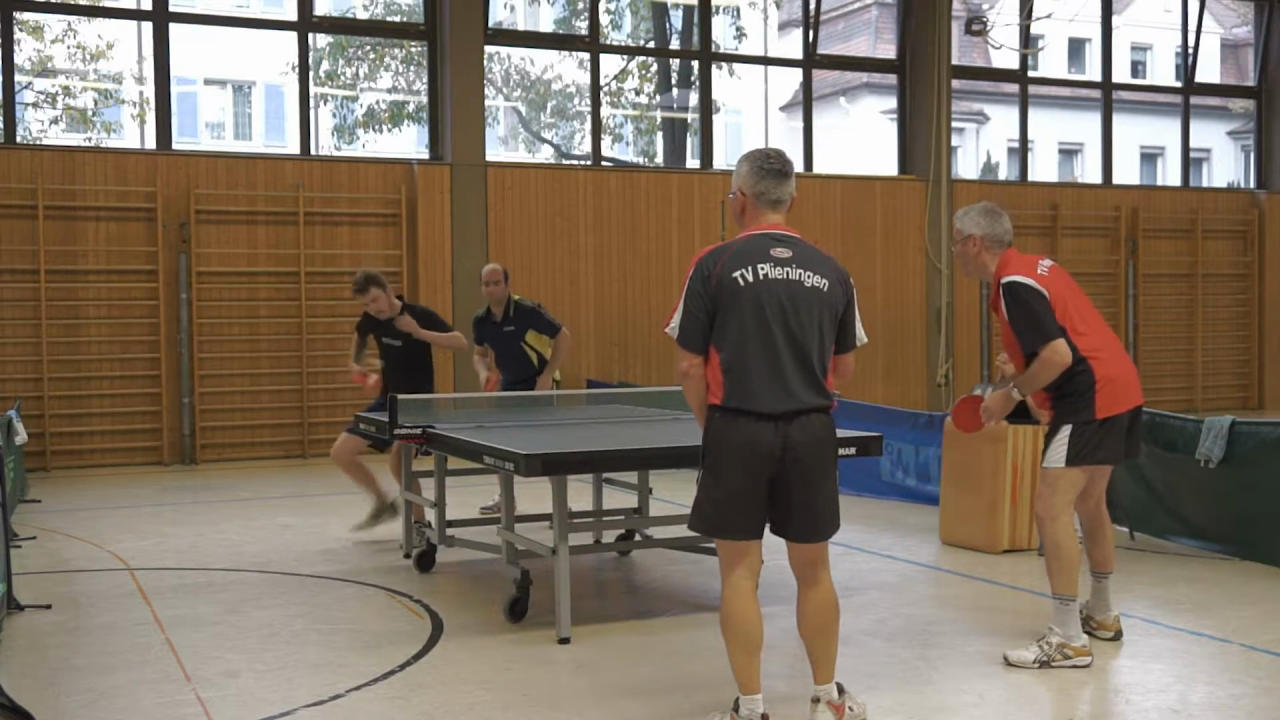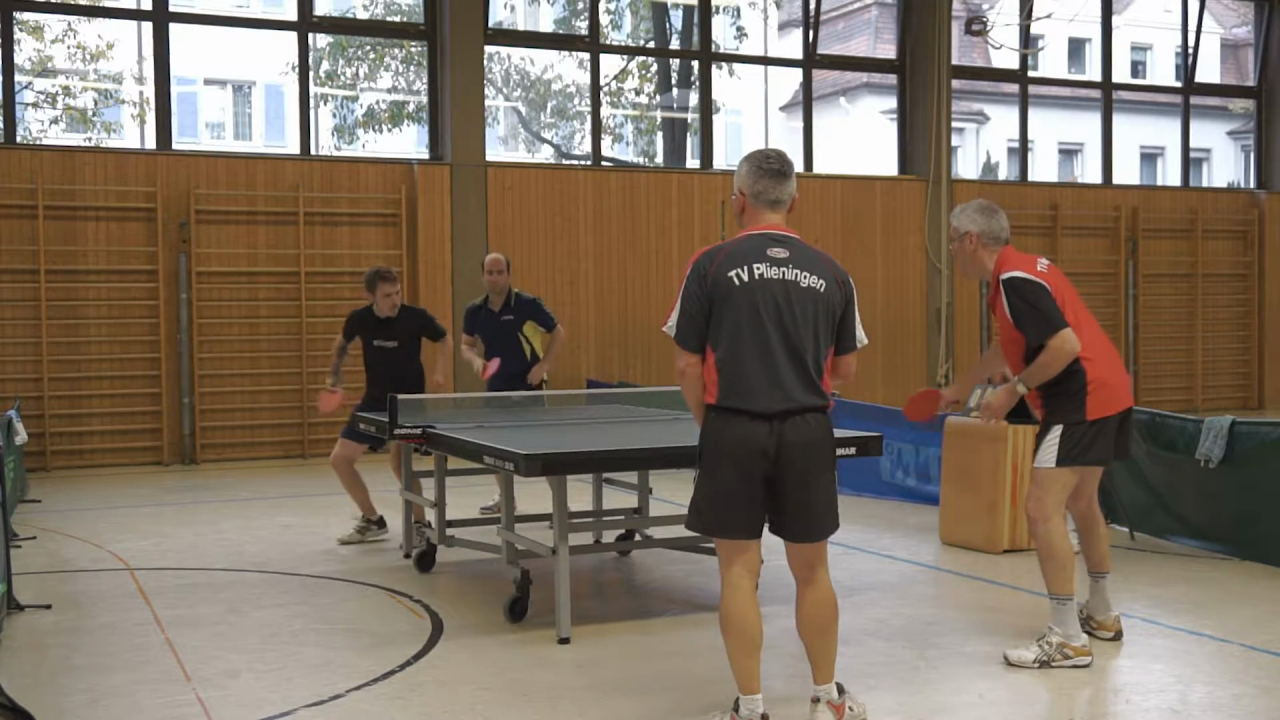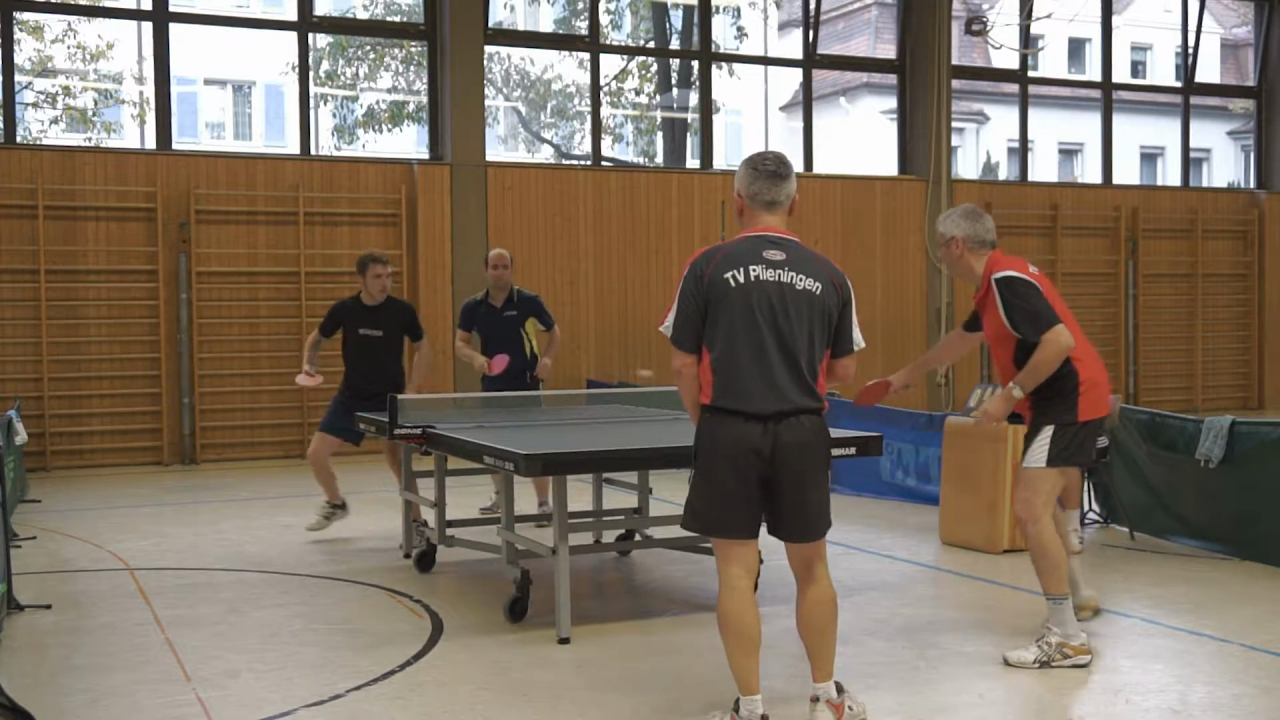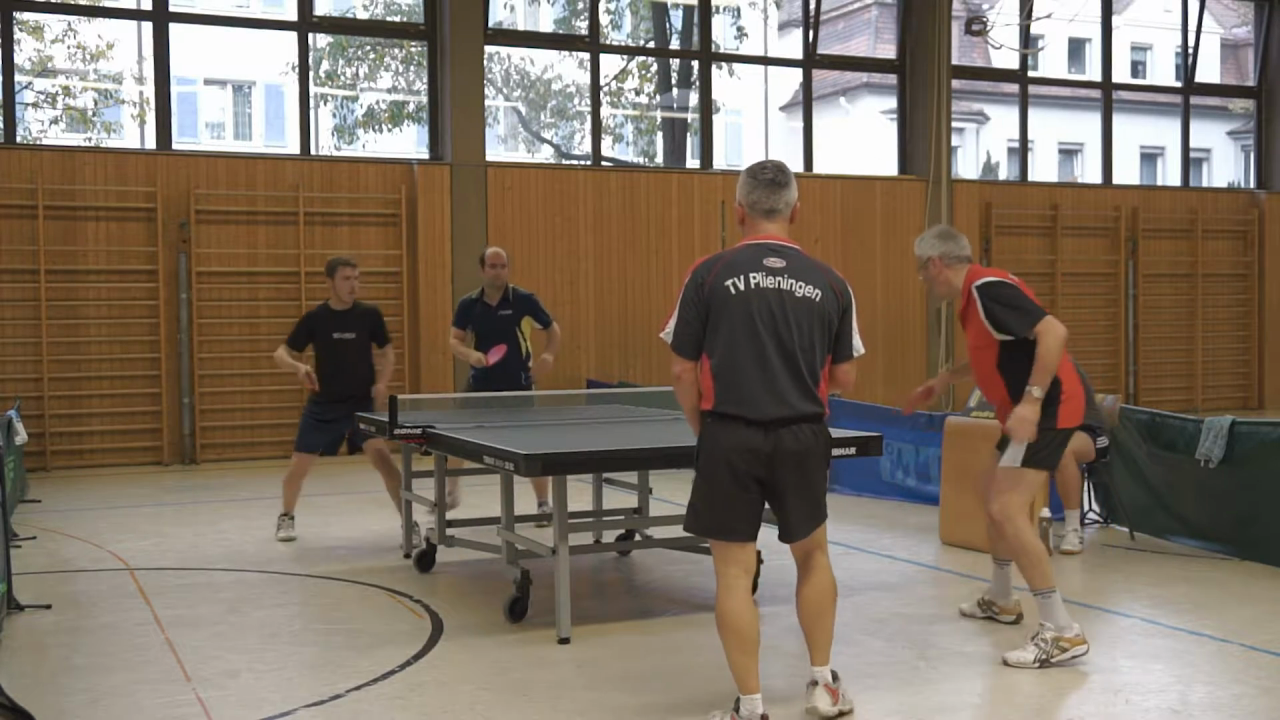
dt=0.2s
person 1, frame 1
left shoulder: (715, 264)
right shoulder: (832, 272)
left elbow: (691, 366)
right elbow: (843, 366)
left wrist: (710, 429)
left hip: (740, 432)
right hip: (811, 433)
left knee: (739, 574)
right knee: (813, 571)
person 1, frame 2
left shoulder: (711, 264)
right shoulder: (831, 273)
left elbow: (688, 364)
right elbow: (845, 367)
left wrist: (709, 427)
left hip: (736, 432)
right hip: (807, 433)
left knee: (739, 573)
right knee: (812, 572)
person 1, frame 3
left shoulder: (708, 266)
right shoulder: (829, 276)
left elbow: (683, 364)
right elbow: (843, 370)
left wrist: (704, 427)
left hip: (730, 433)
right hip: (802, 434)
left knee: (736, 574)
right knee: (812, 571)
person 1, frame 4
left shoulder: (710, 274)
right shoulder: (830, 283)
left elbow: (683, 371)
right elbow: (845, 378)
left wrist: (702, 434)
left hip: (731, 439)
right hip: (802, 438)
left knee: (734, 575)
right knee: (813, 557)
person 2, frame 1
left shoulder: (1014, 285)
right shoulder: (1032, 266)
left elbow: (1058, 355)
left wrist: (1011, 395)
right wrist: (1012, 388)
left hip: (1090, 400)
right hip: (1116, 389)
left knee: (1050, 509)
right knee: (1089, 503)
left ankle: (1069, 639)
right ankle: (1102, 614)
person 2, frame 2
left shoulder: (1014, 281)
right shoulder: (1023, 268)
left elbow: (1066, 346)
right elbow: (1009, 346)
left wrist: (1014, 391)
right wrist: (959, 388)
left hip: (1082, 401)
right hip: (1104, 393)
left knee: (1042, 511)
right knee: (1081, 503)
left ankle: (1068, 639)
right ankle: (1101, 614)
person 2, frame 3
left shoulder: (1007, 281)
right shoulder: (998, 278)
left elbow: (1061, 340)
right elbow: (963, 338)
left wrist: (1010, 394)
right wrist: (904, 377)
left hip: (1068, 403)
right hip: (1073, 400)
left knee: (1030, 511)
right knee: (1041, 503)
left ankle: (1067, 639)
right ankle: (1076, 596)
person 2, frame 4
left shoulder: (988, 289)
right shoulder: (978, 294)
left elbow: (1053, 331)
left wrist: (1032, 400)
right wrist: (944, 380)
left hip: (1044, 409)
right hip: (1031, 410)
left knee: (1006, 511)
right knee: (993, 492)
left ankle: (1062, 633)
right ankle: (1000, 598)
person 3, frame 1
left shoulder: (420, 315)
right shoulder: (370, 318)
left elbow: (461, 342)
right elbow: (360, 335)
left wrist: (419, 332)
right wrist: (355, 362)
right hip: (386, 400)
left knee: (396, 460)
right knee: (340, 453)
left ankle: (420, 524)
right ankle: (384, 503)
person 3, frame 2
left shoulder: (415, 316)
right shoulder: (358, 318)
left elbow: (445, 339)
right elbow: (342, 342)
left wrist: (440, 373)
right wrist: (333, 375)
right hip: (373, 402)
left knee: (397, 460)
right knee: (339, 460)
left ankle: (420, 524)
right ankle: (373, 520)
person 3, frame 3
left shoulder: (402, 310)
right shoulder: (343, 310)
left elbow: (421, 347)
right elbow: (317, 338)
left wrist: (412, 389)
right wrist: (308, 363)
left hip: (389, 397)
right hip: (350, 396)
left knee: (395, 456)
right knee: (316, 455)
left ankle: (417, 523)
right ankle: (336, 503)
person 3, frame 4
left shoulder: (370, 315)
right shoulder: (315, 317)
left elbow: (385, 352)
right elbow: (281, 353)
left wrist: (382, 383)
right wrist: (298, 367)
left hip: (362, 402)
right hip: (322, 404)
left knee: (381, 458)
right knee: (297, 469)
right ankle: (287, 516)
person 4, frame 1
left shoulder: (528, 310)
right shoulder: (480, 320)
left elbow: (564, 337)
right elbow: (480, 354)
left wrist: (548, 376)
right wrist: (483, 372)
left hip: (538, 384)
right hip: (510, 386)
person 4, frame 2
left shoulder: (528, 304)
right shoulder: (474, 310)
left elbow: (558, 333)
right elbow: (466, 345)
left wrist: (543, 365)
right wrist: (475, 360)
left hip: (528, 383)
right hip: (496, 385)
person 4, frame 3
left shoulder: (529, 301)
right shoulder: (473, 306)
left elbow: (554, 332)
right elbow: (460, 344)
left wrist: (547, 359)
right wrist: (476, 357)
left hip: (525, 382)
right hip: (491, 384)
left ankle: (544, 504)
right ankle: (501, 494)
person 4, frame 4
left shoulder: (525, 300)
right shoulder: (468, 304)
left elbow: (553, 329)
right elbow: (454, 341)
left wrist: (548, 354)
right wrist: (470, 354)
left hip: (517, 383)
right hip: (480, 382)
left ankle: (544, 504)
right ankle: (451, 492)
